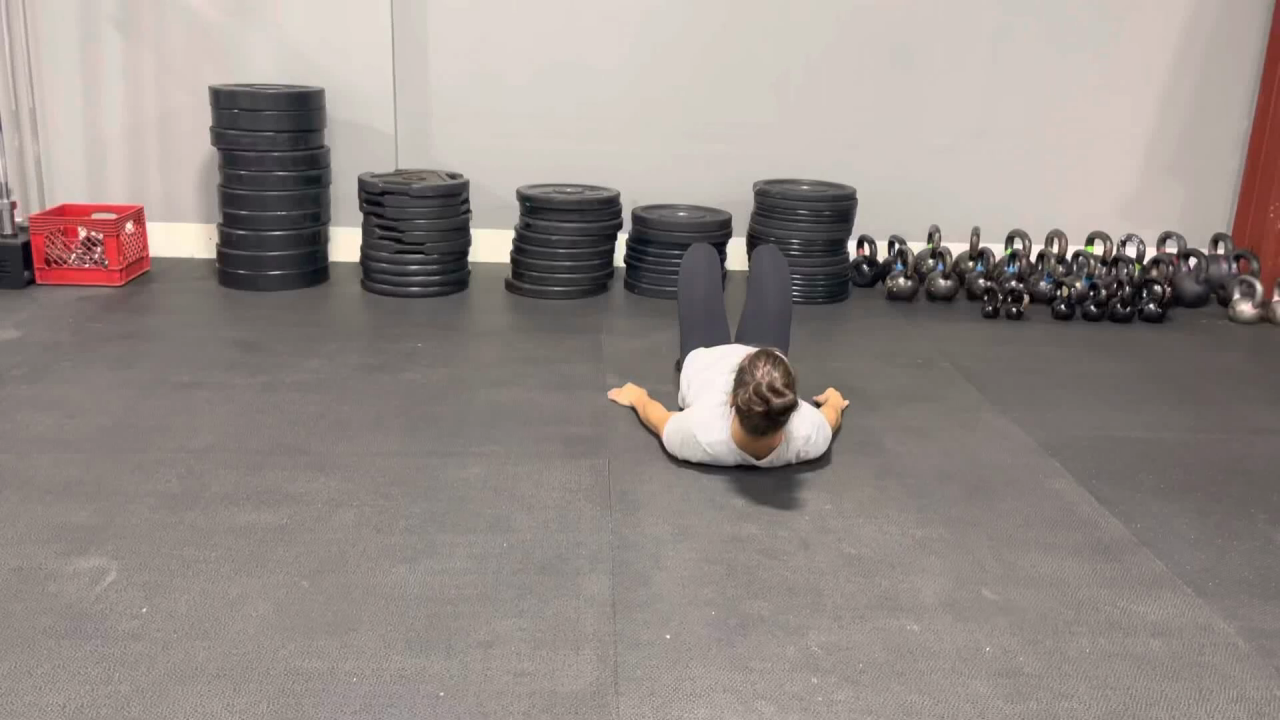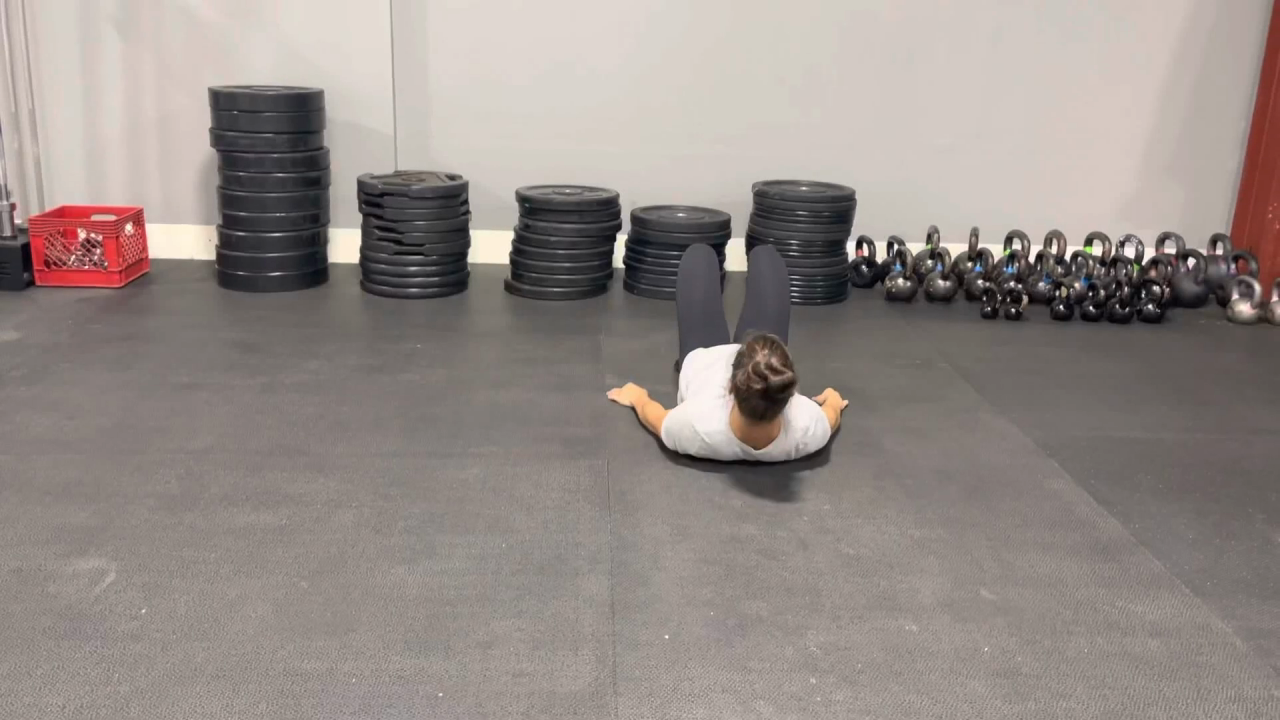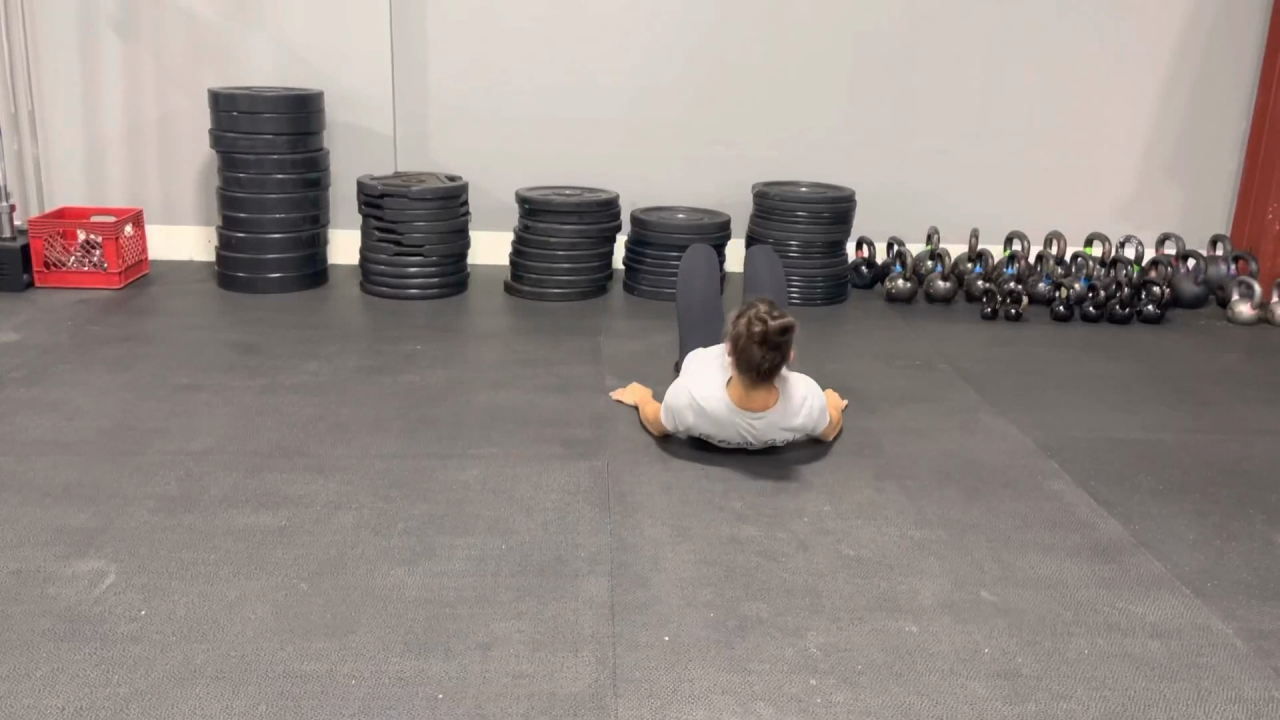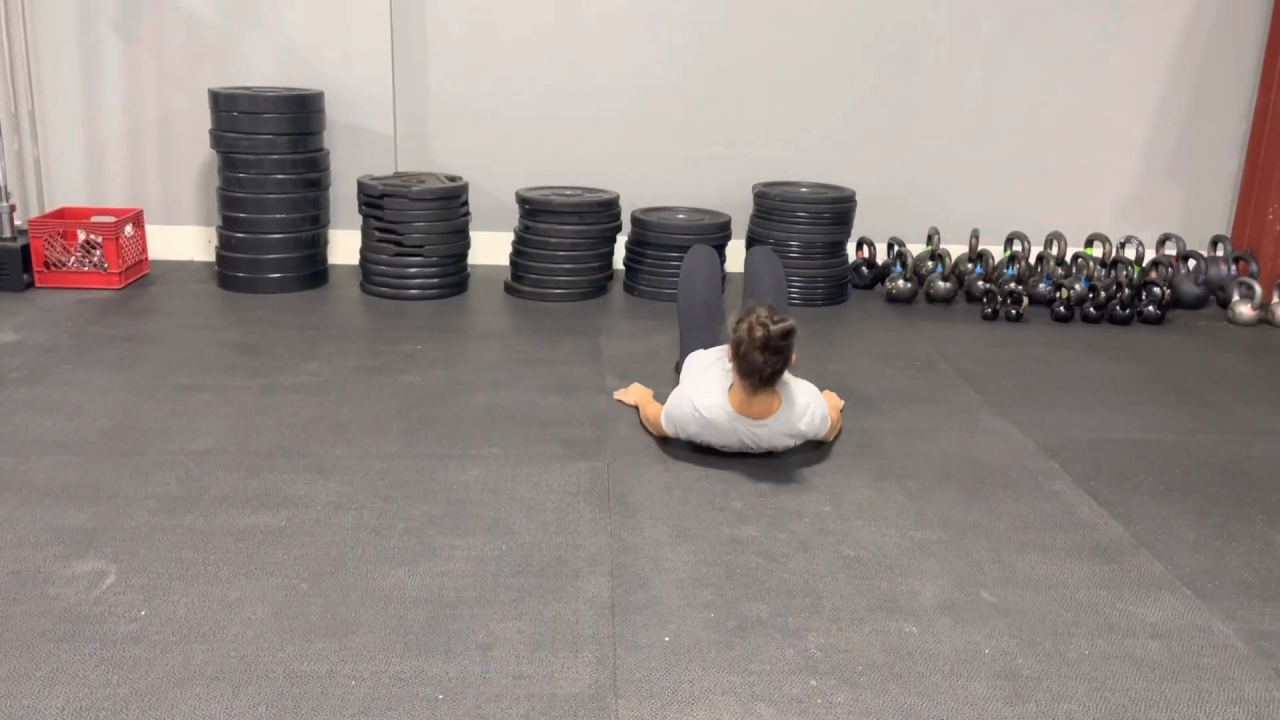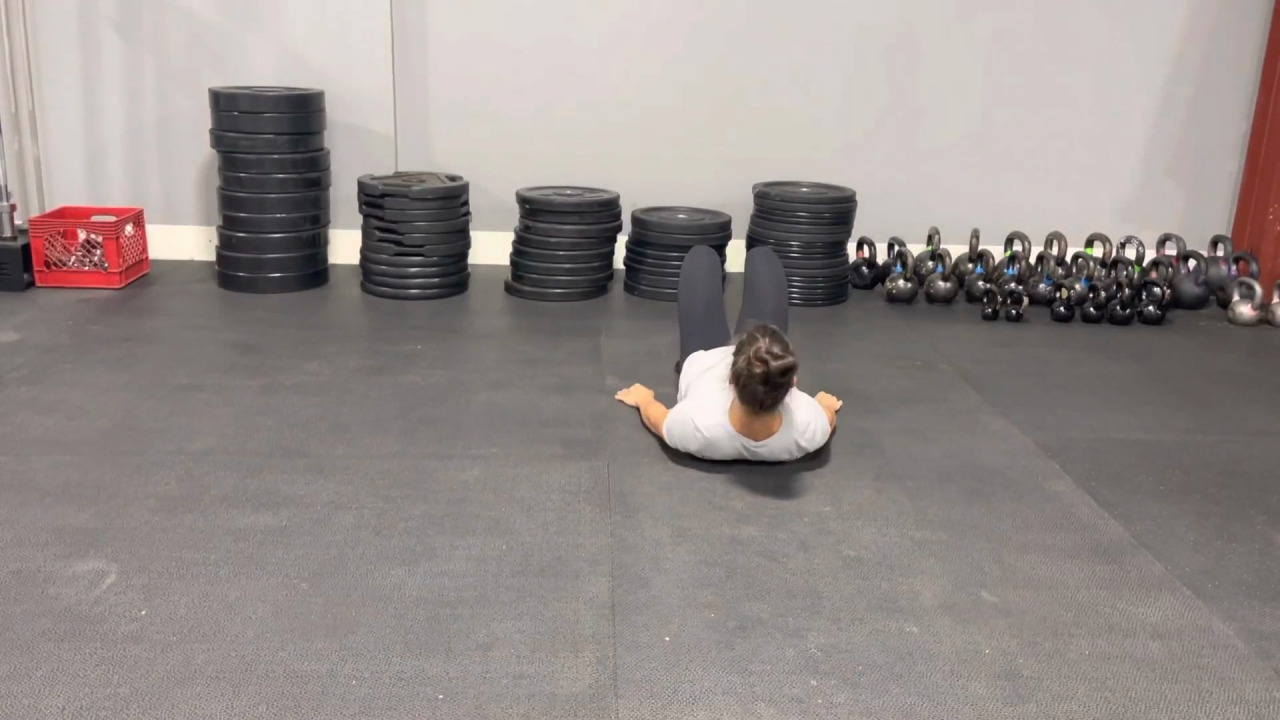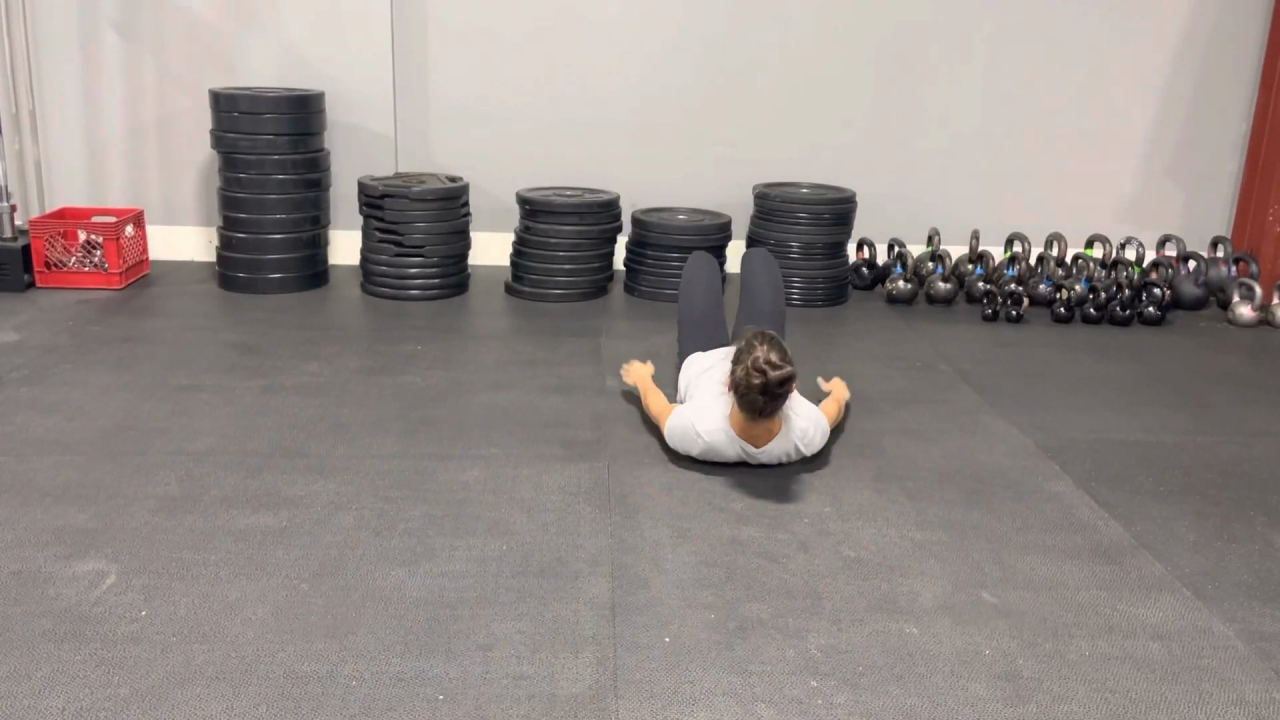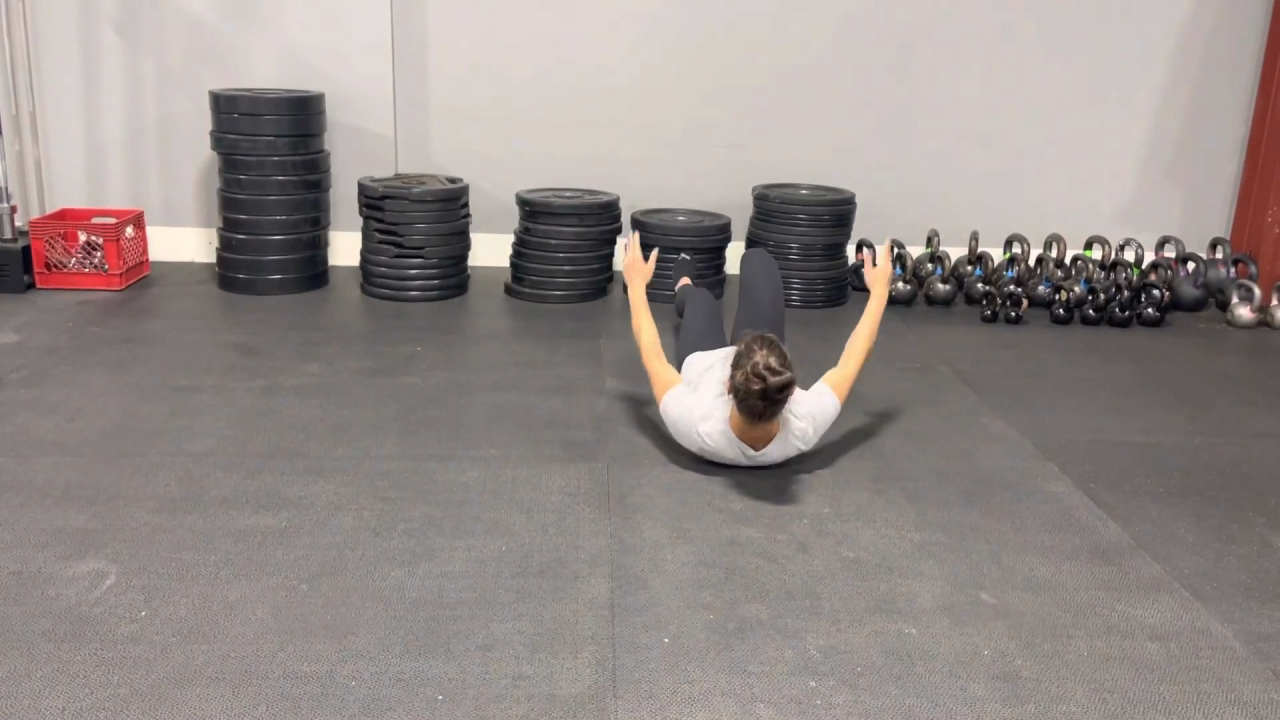
dt=0.3s
person 1, frame 1
left shoulder: (698, 437)
right shoulder: (809, 440)
left elbow: (658, 419)
left wrist: (636, 397)
right wrist: (834, 401)
left knee: (701, 253)
right knee: (767, 255)
person 1, frame 2
left shoulder: (696, 425)
right shoulder: (807, 429)
left elbow: (656, 421)
left wrist: (635, 397)
right wrist: (833, 401)
left knee: (700, 254)
right knee: (764, 255)
person 1, frame 3
left shoulder: (691, 394)
right shoulder: (806, 400)
left elbow: (656, 426)
right elbow: (830, 430)
left wrist: (640, 396)
right wrist: (833, 402)
left knee: (700, 253)
right knee: (760, 255)
person 1, frame 4
left shoulder: (695, 403)
right shoulder: (806, 407)
left elbow: (658, 425)
right elbow: (830, 430)
left wrist: (640, 397)
left knee: (701, 255)
right knee: (761, 256)
person 1, frame 5
left shoulder: (695, 424)
right shoulder: (808, 430)
left elbow: (658, 422)
left wrist: (642, 397)
right wrist: (827, 405)
left knee: (702, 256)
right knee: (761, 257)
person 1, frame 6
left shoulder: (696, 431)
right shoulder: (805, 434)
left elbow: (657, 406)
right elbow: (832, 411)
left wrist: (643, 381)
right wrist: (839, 393)
left knee: (702, 261)
right knee: (759, 257)
person 1, frame 7
left shoulder: (698, 430)
right shoulder: (803, 431)
left elbow: (654, 360)
right elbow: (847, 366)
left wrist: (636, 284)
right wrist: (879, 292)
left knee: (699, 302)
right knee: (756, 260)
left ankle: (684, 288)
